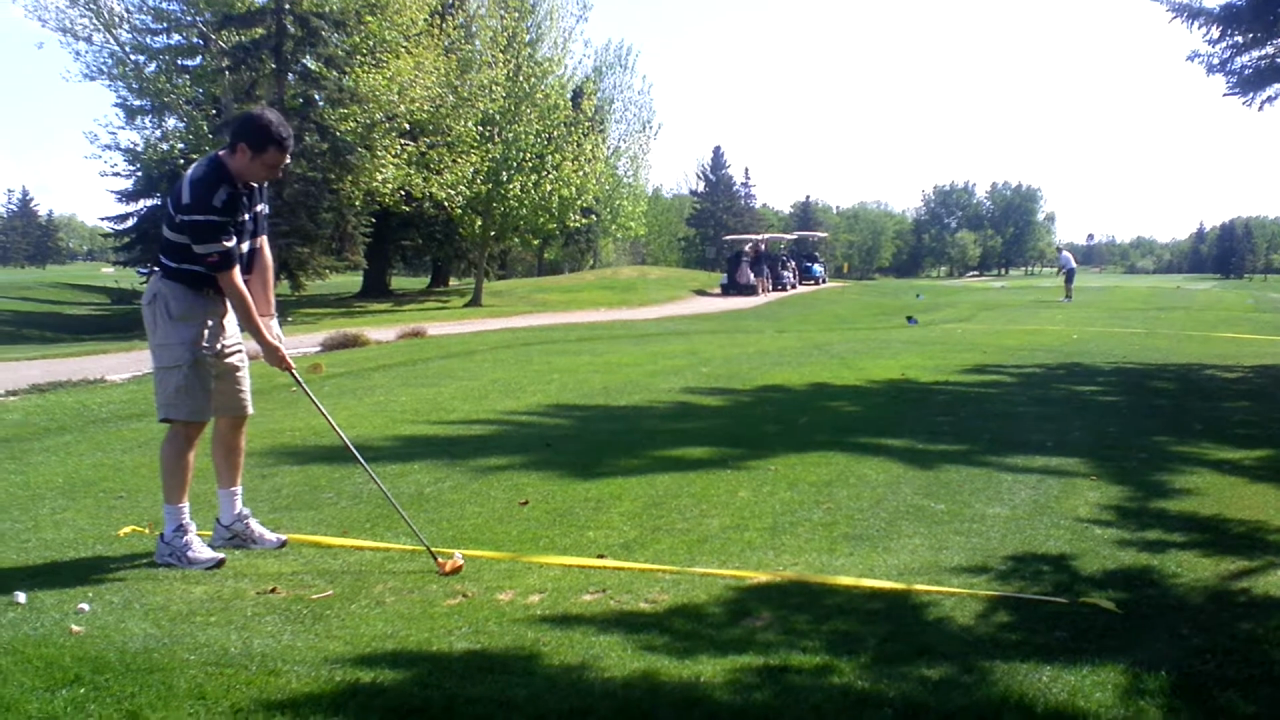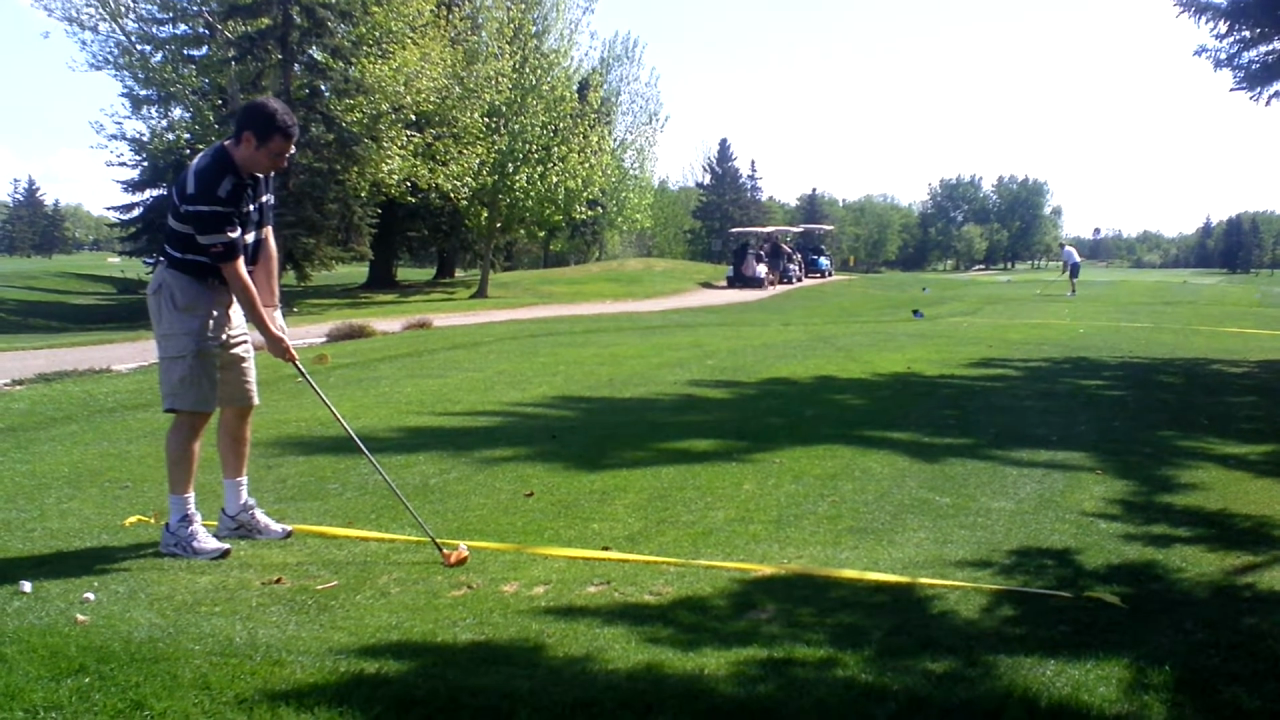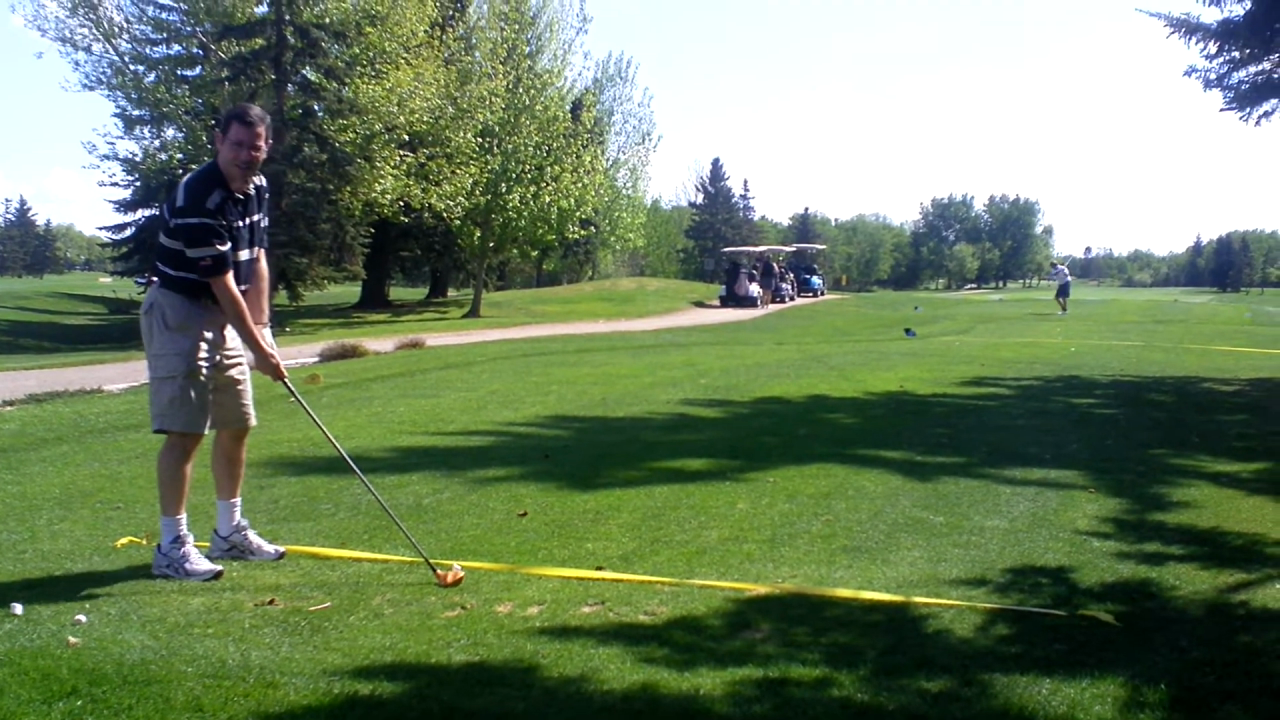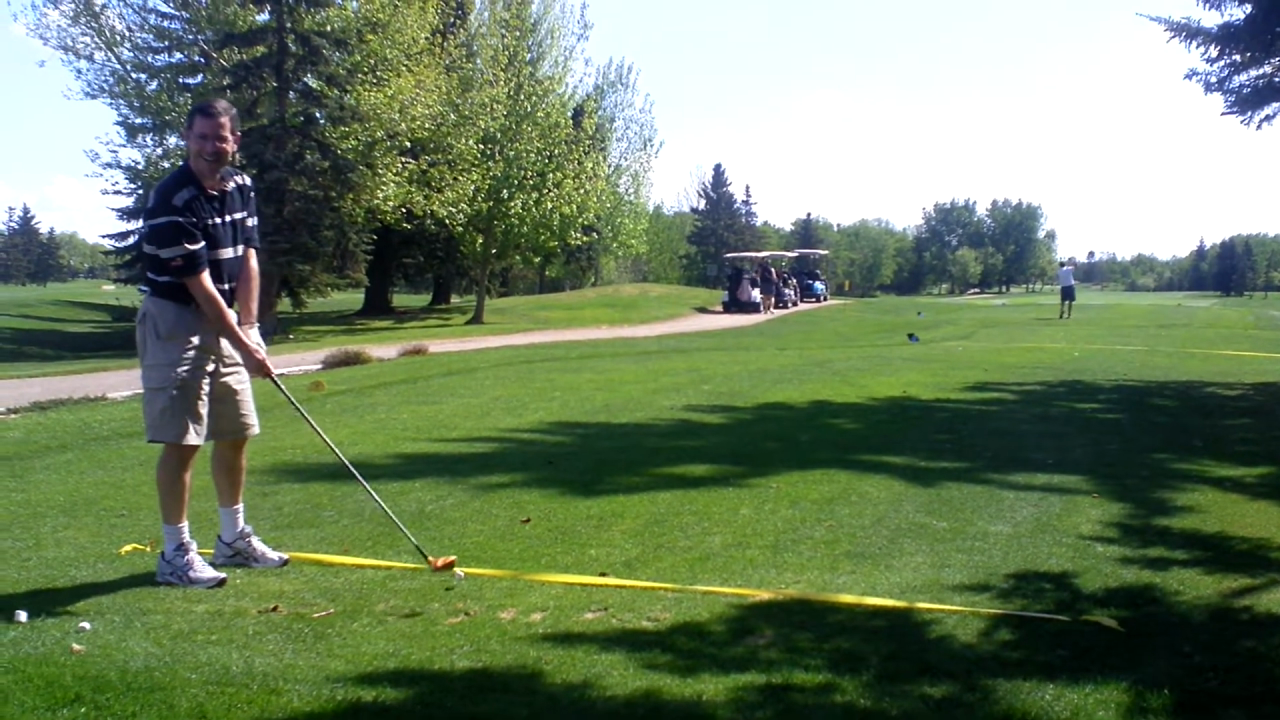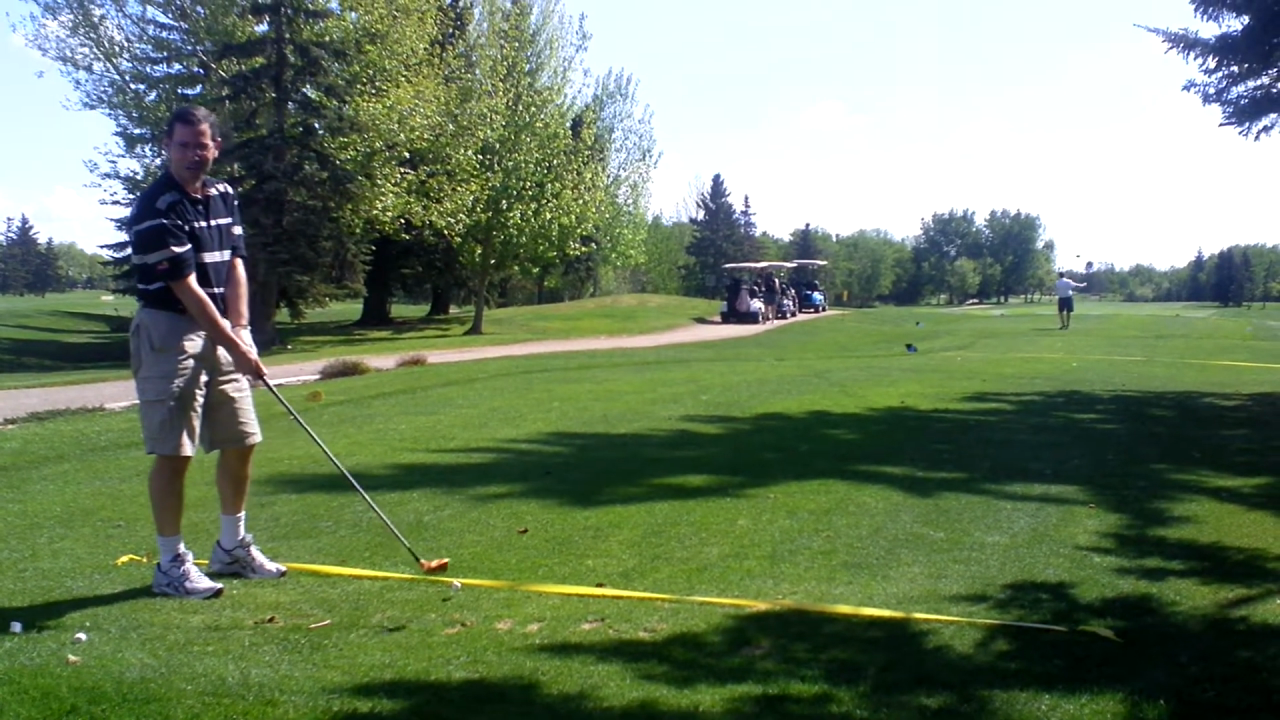
dt=1s
person 1, frame 1
left shoulder: (251, 182)
right shoulder: (204, 195)
left elbow: (259, 251)
right elbow: (231, 279)
left wrist: (269, 318)
right wrist: (264, 341)
left hip: (218, 303)
right hip: (180, 304)
left knee: (233, 413)
right knee: (188, 420)
left ankle: (232, 519)
right ankle: (175, 533)
person 1, frame 2
left shoulder: (258, 171)
right shoulder: (208, 185)
left elbow: (264, 241)
right elbow: (235, 270)
left wrist: (273, 309)
right wrist: (269, 332)
left hip: (224, 294)
right hip: (185, 294)
left knee: (239, 404)
right knee: (193, 409)
left ankle: (237, 510)
right ankle: (180, 524)
person 1, frame 3
left shoulder: (256, 188)
right shoulder: (197, 198)
left elbow: (256, 262)
right elbow: (224, 285)
left wrist: (262, 329)
right wrist: (258, 348)
left hip: (221, 315)
right hip: (179, 313)
left knee: (235, 426)
right knee: (185, 430)
left ankle: (230, 531)
right ankle: (172, 546)
person 1, frame 4
left shoulder: (240, 187)
right shoulder: (171, 200)
left elbow: (247, 262)
right elbow: (199, 285)
left wrist: (250, 329)
right wrist: (244, 346)
left hip: (220, 321)
right hip: (175, 322)
left knee: (235, 433)
right knee: (181, 440)
left ankle: (233, 538)
right ankle: (175, 553)
person 1, frame 5
left shoulder: (223, 195)
right shoulder: (155, 208)
left elbow: (234, 266)
right elbow: (187, 289)
left wrist: (241, 330)
right wrist: (235, 347)
left hip: (219, 332)
right hip: (169, 332)
left knee: (240, 441)
right knee: (173, 451)
left ankle: (232, 547)
right ankle: (171, 564)
